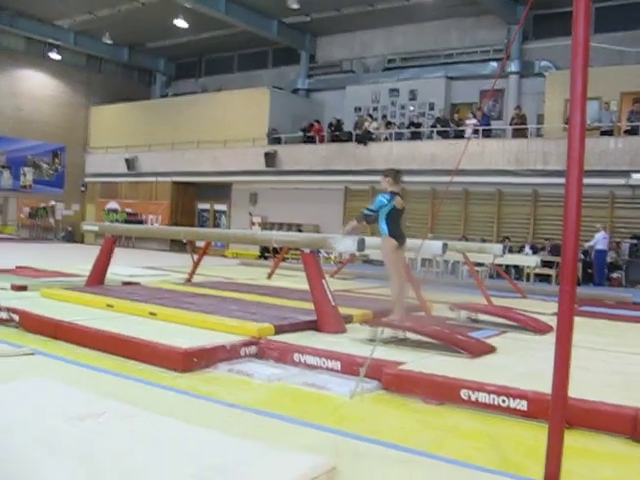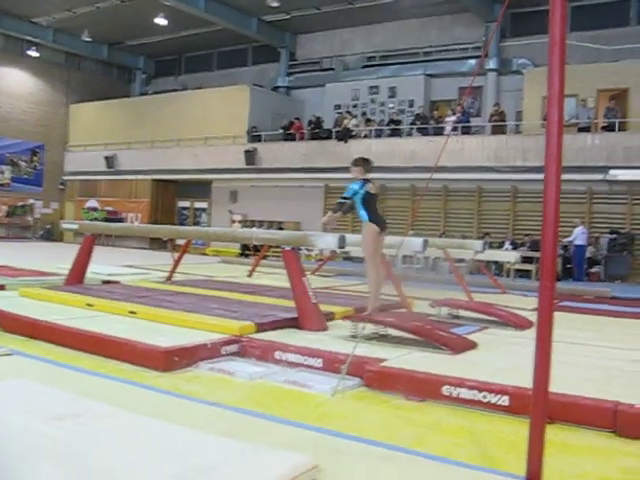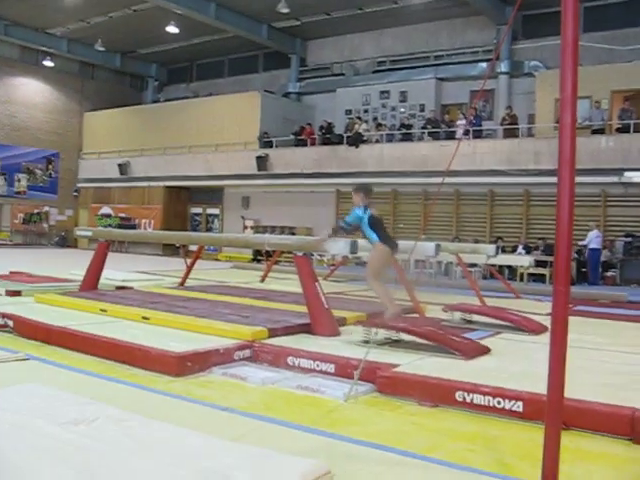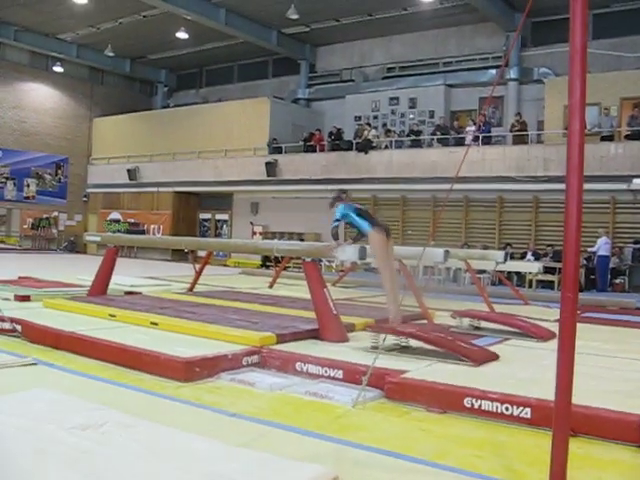
dt=0.2s
person 1, frame 1
left shoulder: (385, 197)
right shoulder: (398, 198)
left elbow: (368, 213)
right elbow: (378, 216)
left wrist: (351, 225)
right wrist: (358, 224)
left hip: (390, 239)
right hip: (398, 238)
left knee: (395, 277)
right knee: (399, 276)
left ankle: (397, 313)
right ankle: (399, 311)
person 1, frame 2
left shoulder: (356, 184)
right shoulder: (370, 185)
left elbow: (342, 202)
right elbow: (353, 204)
left wrist: (328, 216)
right wrist: (335, 216)
left hip: (371, 225)
right hip: (379, 224)
left knee: (371, 263)
right knee: (376, 263)
left ankle: (373, 301)
right ankle: (375, 299)
person 1, frame 3
left shoulder: (360, 210)
right shoulder: (367, 211)
left elbow: (343, 226)
right elbow: (354, 227)
left wrist: (330, 234)
right wrist: (339, 232)
left hip: (382, 246)
right hip: (389, 245)
left knee: (371, 278)
right knee: (374, 278)
left ankle: (392, 308)
right ankle: (391, 307)
person 1, frame 4
left shoulder: (342, 207)
right shoulder: (355, 208)
left elbow: (334, 228)
left wrist: (336, 242)
right wrist: (350, 242)
left hip: (375, 232)
right hip: (383, 230)
left knee: (386, 274)
right knee: (389, 272)
